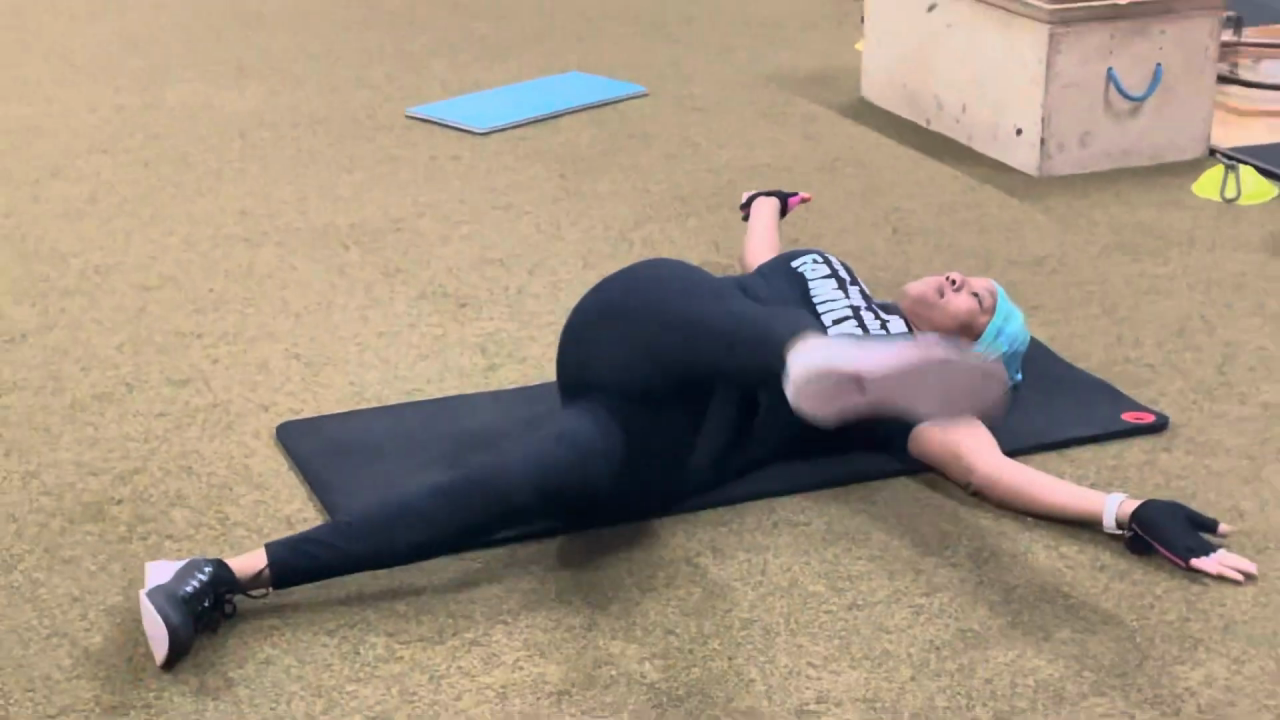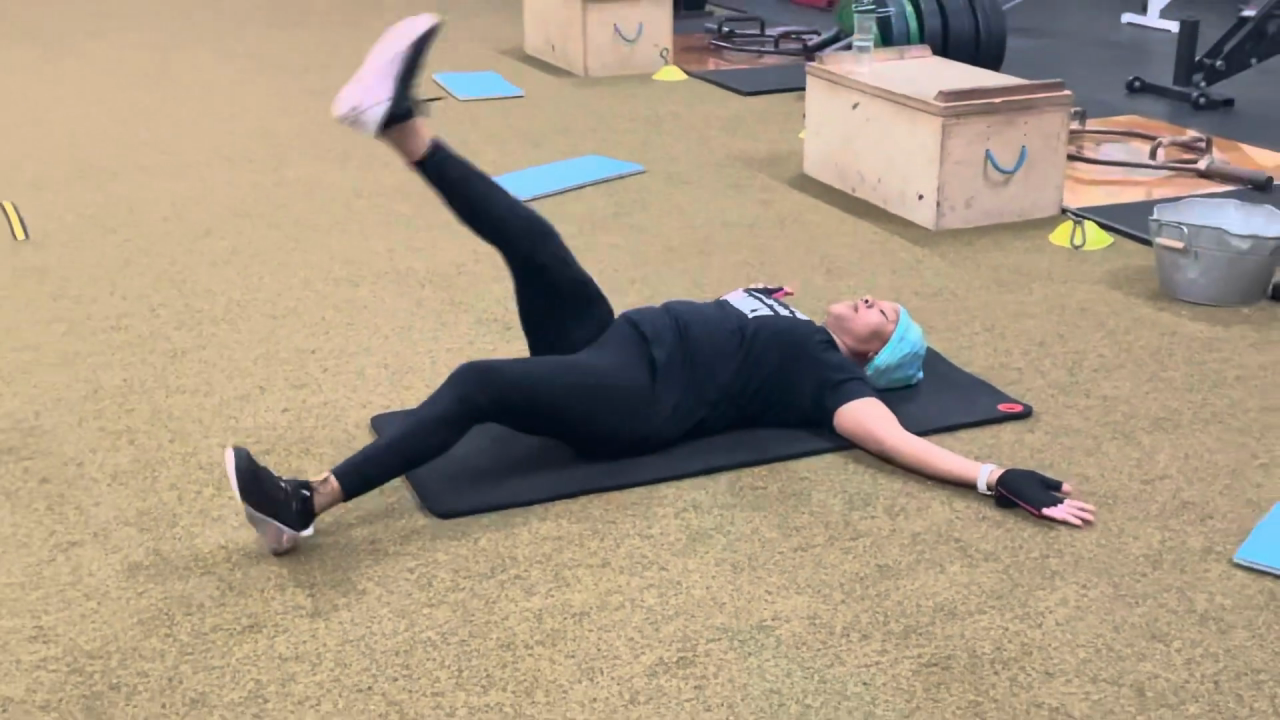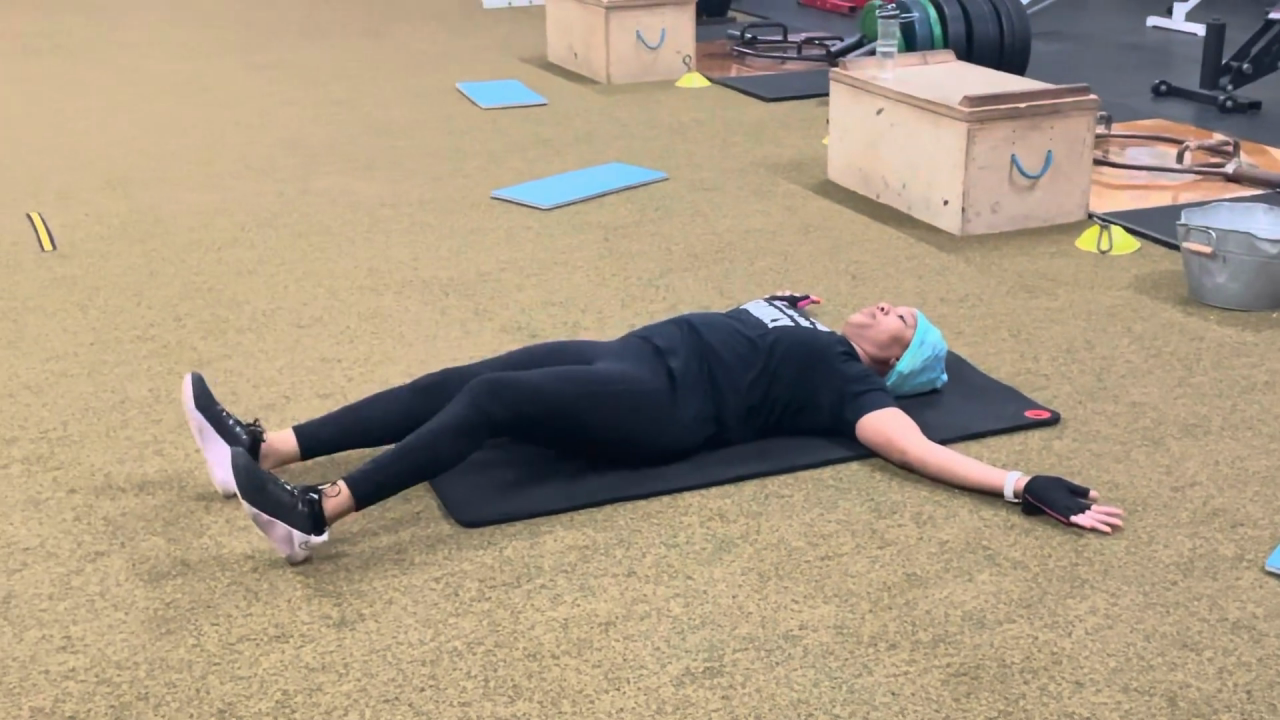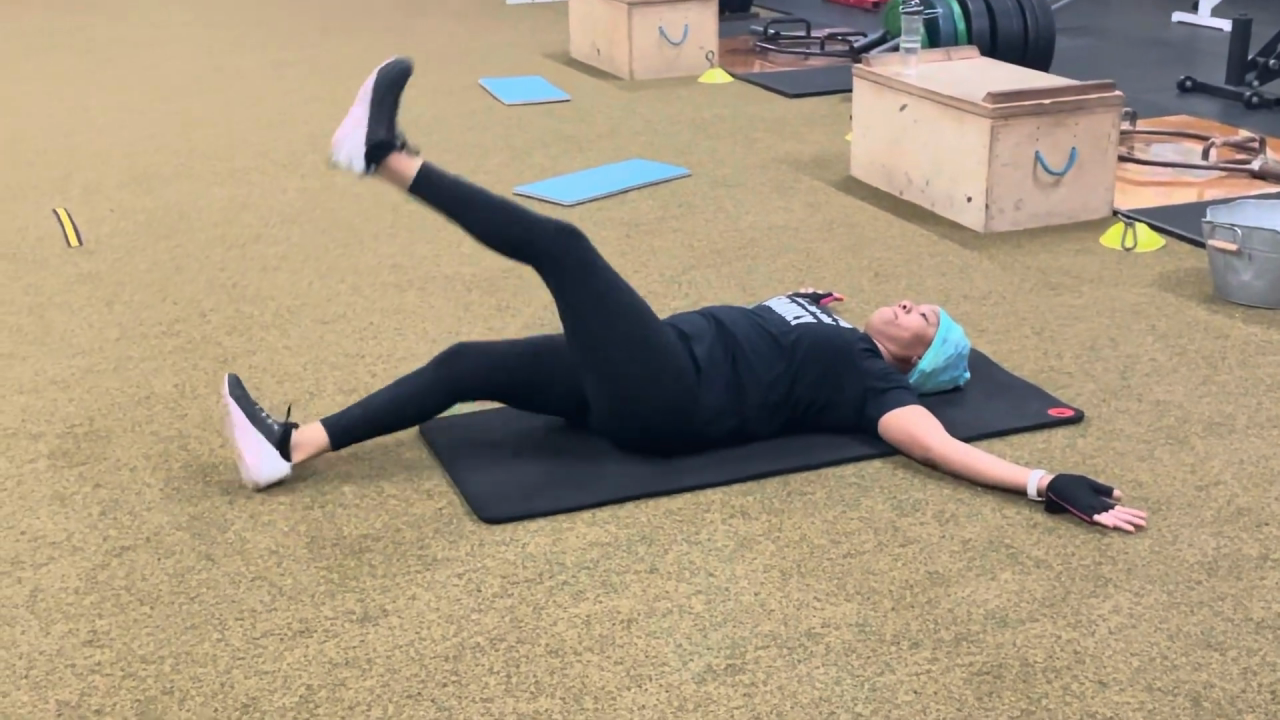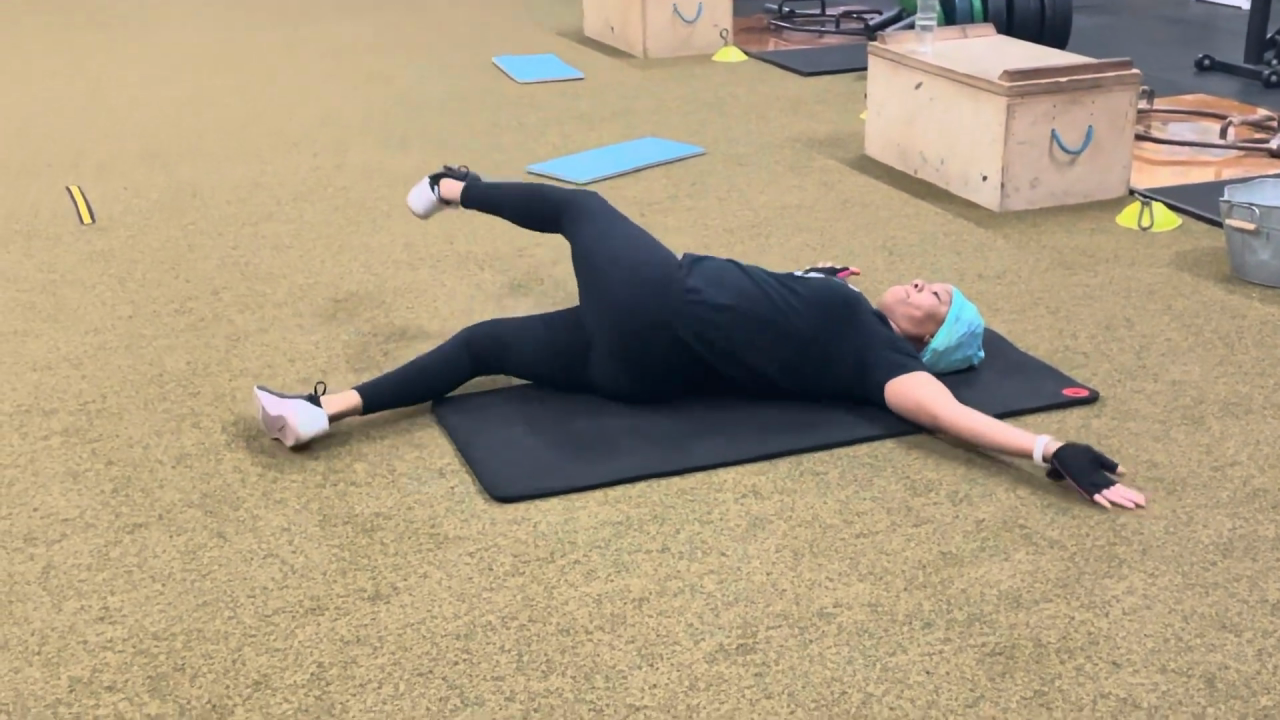
dt=0.7s
person 1, frame 1
left shoulder: (933, 389)
right shoulder: (834, 274)
left elbow: (997, 472)
right elbow: (756, 272)
left wrist: (1131, 512)
right wrist: (765, 209)
left hip: (667, 441)
right hip: (645, 322)
left knee: (516, 484)
left ankle: (228, 577)
person 1, frame 2
left shoulder: (832, 378)
right shoulder: (793, 323)
left elbow: (902, 443)
left wrist: (1003, 481)
right wrist: (751, 296)
left hip: (636, 399)
right hip: (613, 342)
left knee: (475, 385)
right knee: (528, 240)
left ankle: (304, 506)
person 1, frame 3
left shoulder: (851, 385)
right shoulder: (806, 330)
left elbow: (924, 452)
left wrist: (1029, 488)
right wrist: (776, 303)
left hip: (658, 406)
right hip: (629, 354)
left knee: (488, 400)
right knee: (450, 382)
left ankle: (315, 513)
right ankle: (256, 447)
person 1, frame 4
left shoulder: (877, 383)
right shoulder: (829, 331)
left elbow: (945, 448)
left wrist: (1053, 485)
right wrist: (798, 298)
left hip: (669, 403)
right hip: (646, 373)
left knee: (561, 243)
right knee: (465, 365)
left ankle: (385, 153)
right ankle: (287, 448)
person 1, frame 5
left shoulder: (882, 357)
right shoulder: (854, 326)
left elbow: (945, 411)
left wrist: (1052, 450)
right wrist: (816, 270)
right hip: (650, 363)
left knee: (580, 203)
right knee: (484, 344)
left ankle: (452, 191)
right ankle: (321, 410)
